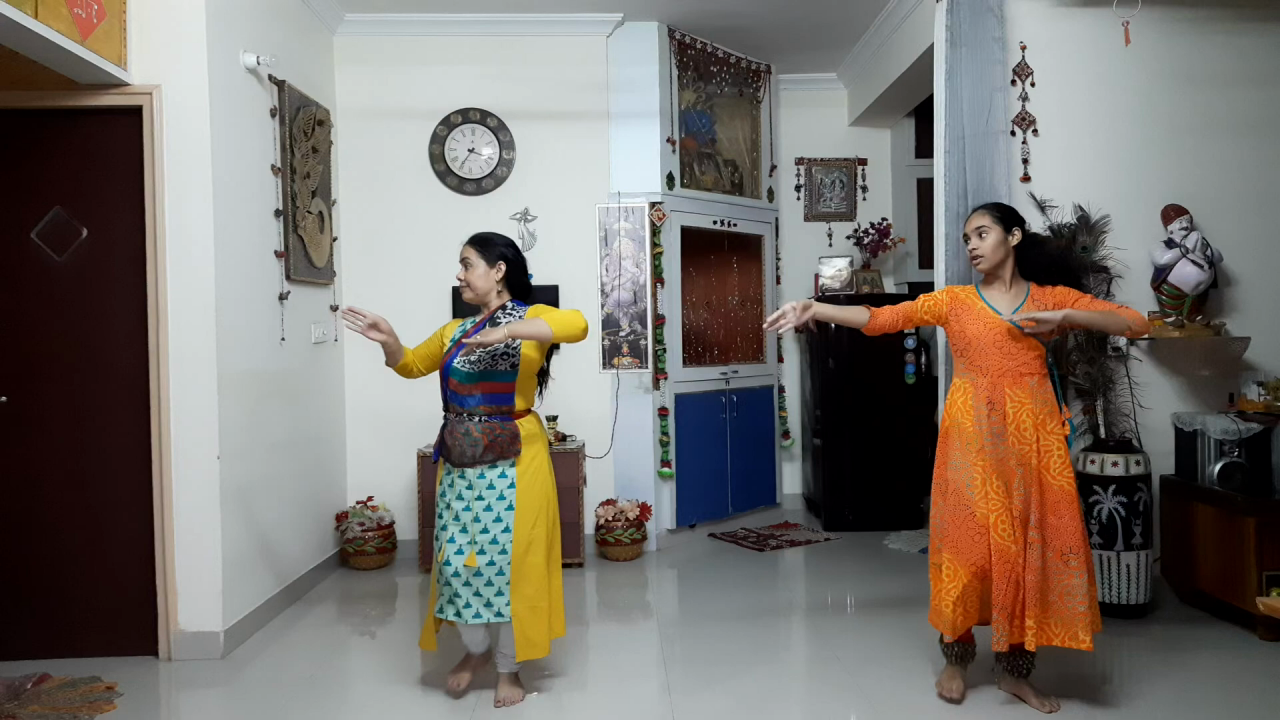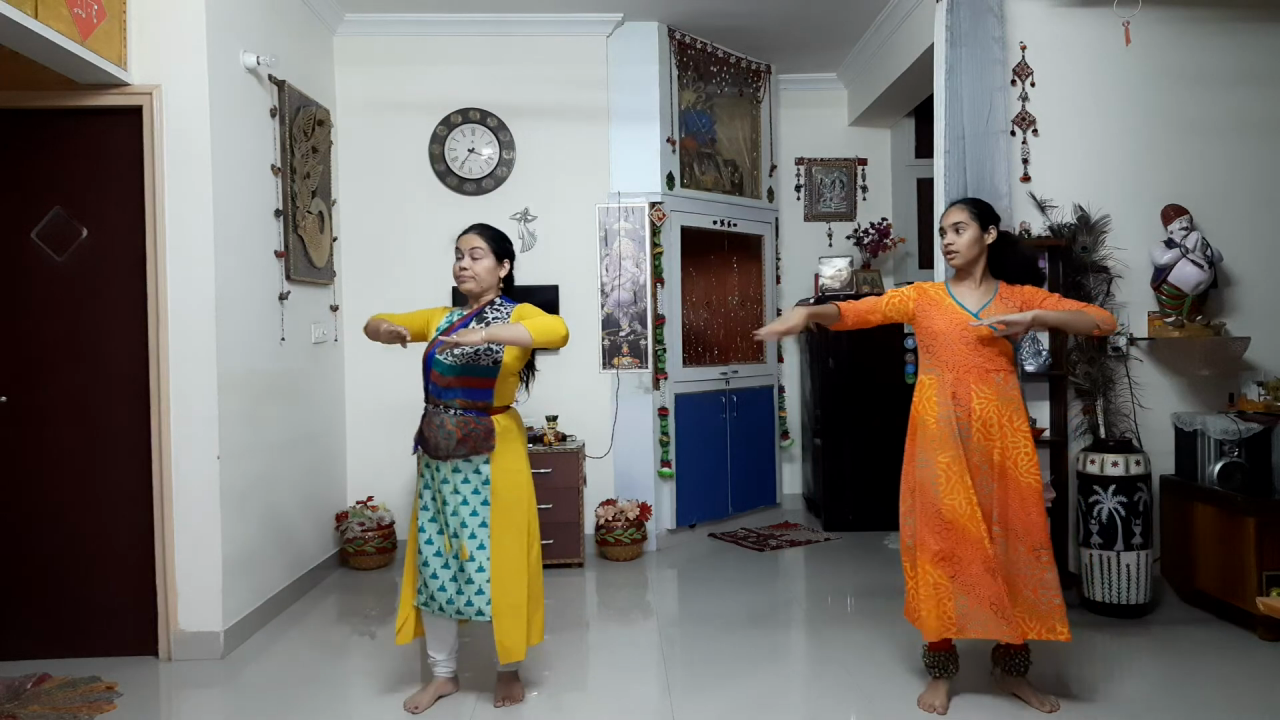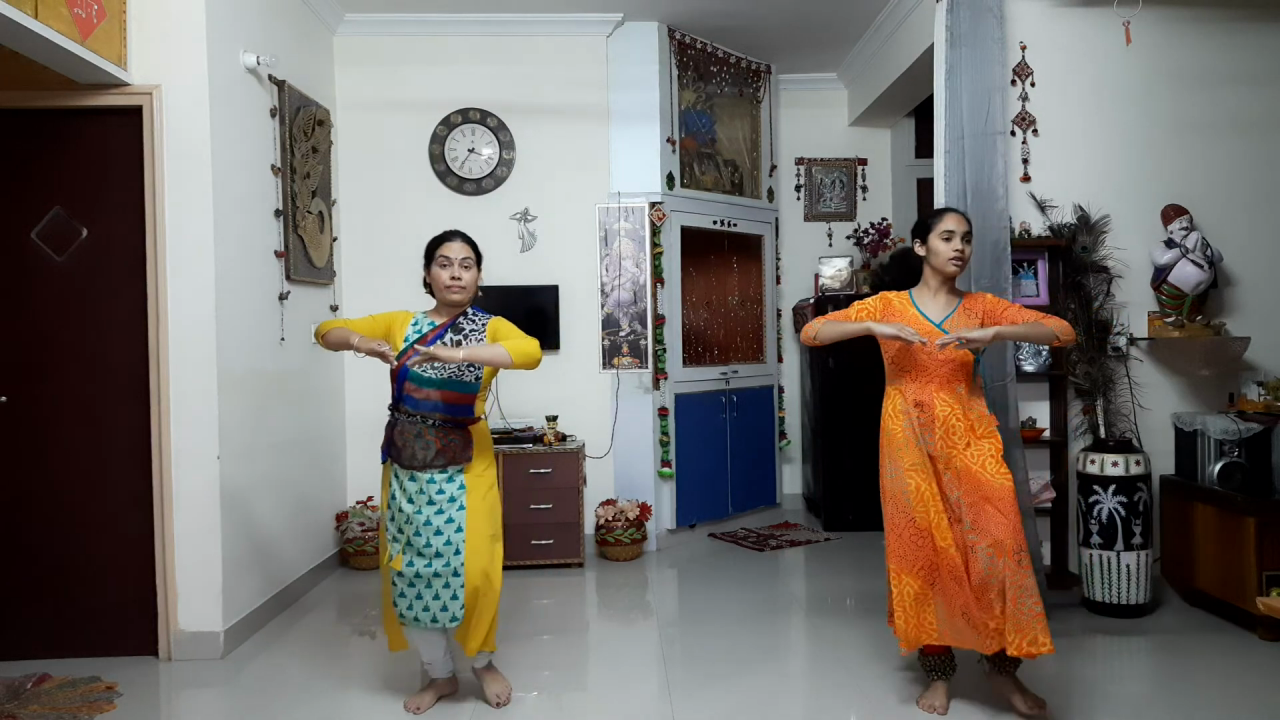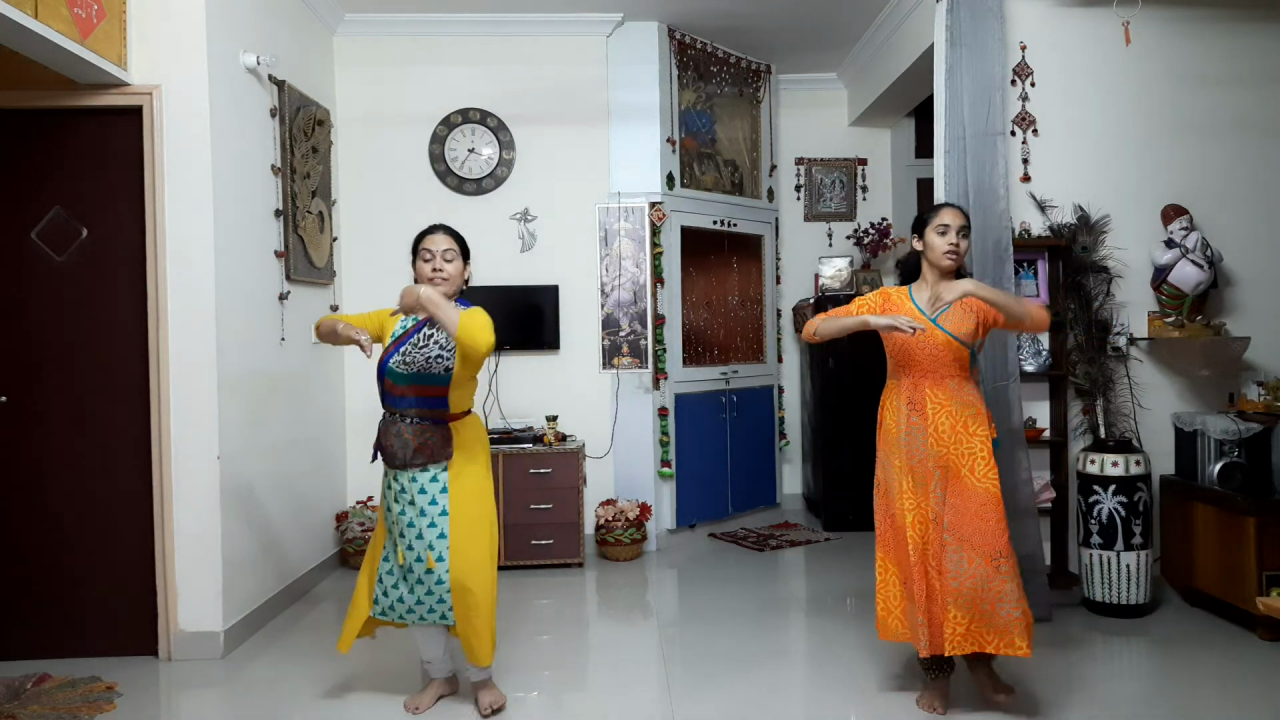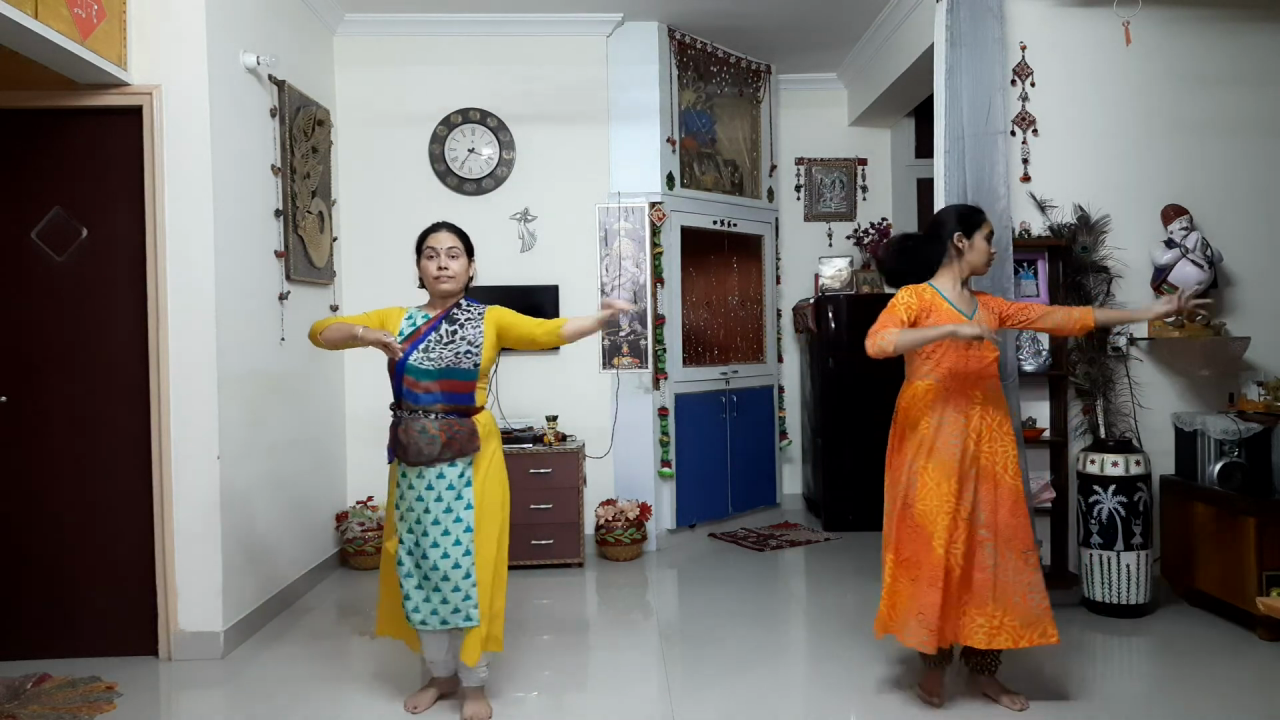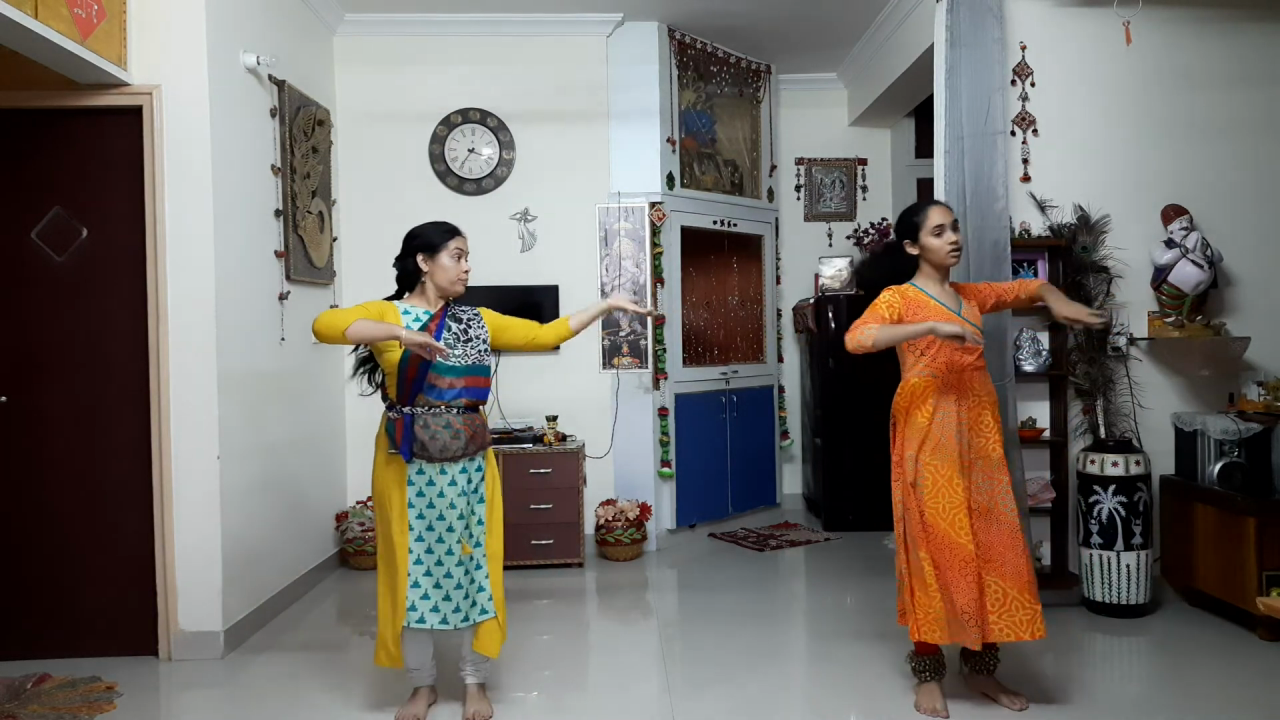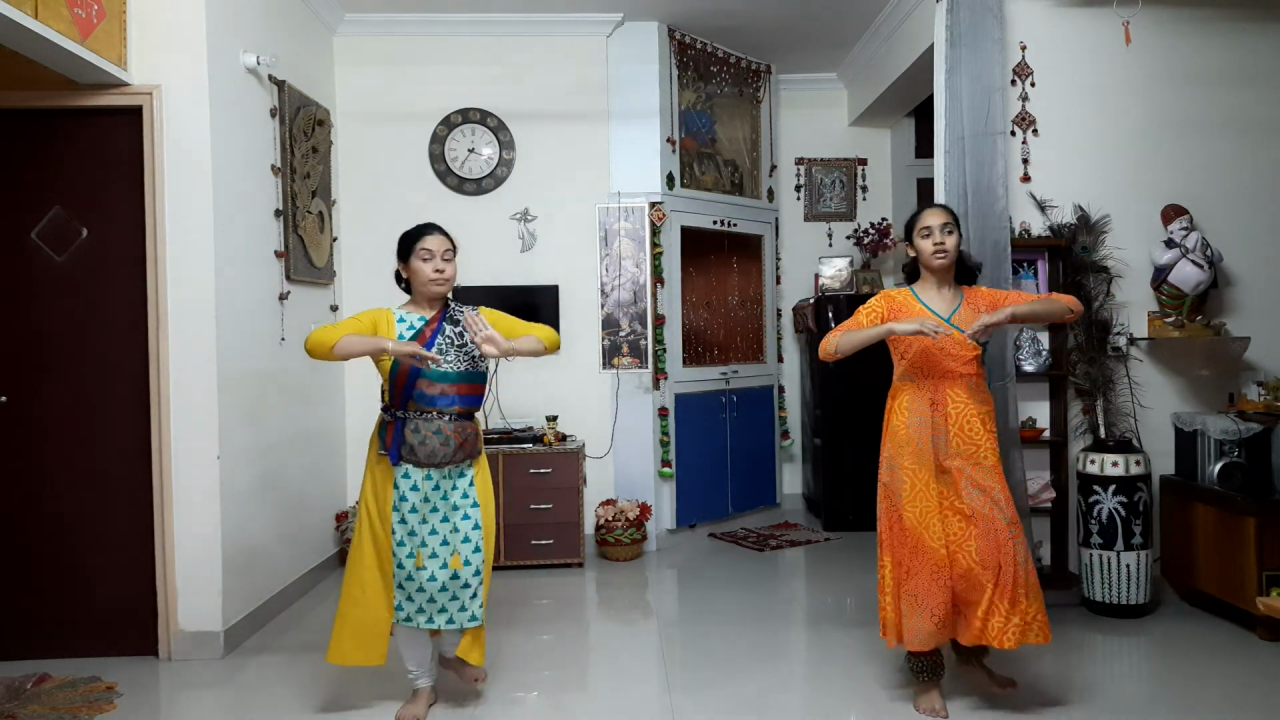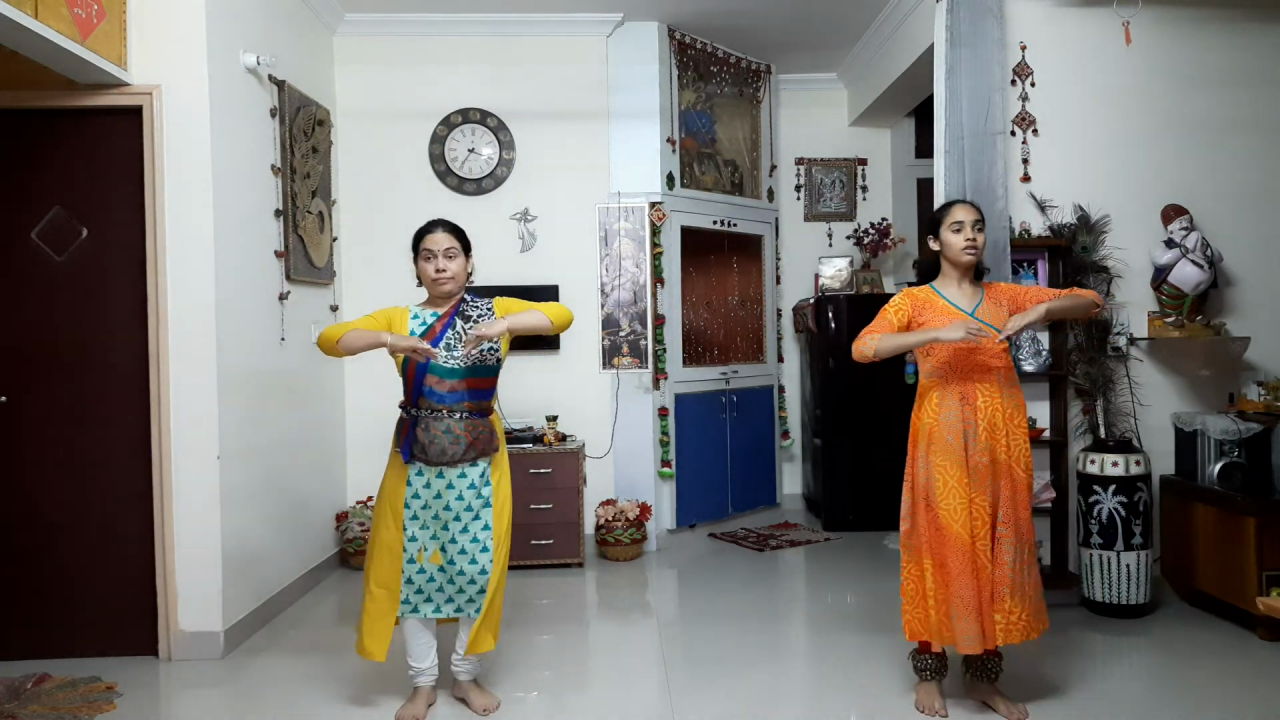
dt=0.5s
person 1, frame 1
left shoulder: (1053, 297)
right shoulder: (953, 301)
left elbow: (1135, 323)
right elbow: (880, 319)
left wrist: (1064, 317)
right wrist: (815, 309)
left hip: (1033, 437)
right hip: (972, 437)
left knee: (1037, 545)
right knee: (969, 548)
left ankle: (1016, 670)
right ankle: (956, 657)
person 1, frame 2
left shoulder: (1020, 296)
right shoulder: (921, 296)
left elbow: (1104, 322)
right elbow: (849, 312)
left wrist: (1035, 318)
right wrist: (805, 312)
left hip: (1001, 432)
right hip: (939, 432)
left knee: (1012, 540)
right knee: (940, 542)
left ankle: (1010, 668)
right ankle: (940, 672)
person 1, frame 3
left shoulder: (981, 306)
right shoulder: (885, 305)
left elbow: (1062, 332)
right elbow: (811, 332)
left wrist: (991, 333)
right wrist: (873, 328)
left hip: (970, 441)
right hip: (908, 444)
left knee: (996, 548)
right knee: (922, 553)
left ankle: (1004, 668)
right ankle: (938, 673)
person 1, frame 4
left shoulder: (978, 301)
right shoulder: (886, 299)
left elbow: (1039, 321)
right elbow: (812, 330)
left wrist: (974, 289)
right wrist: (870, 319)
left hip: (964, 437)
right hip: (906, 440)
left knee: (977, 543)
right knee: (916, 546)
left ankle: (980, 656)
right ankle: (936, 671)
person 1, frame 5
left shoulder: (990, 304)
right shoulder: (916, 298)
left elbow: (1064, 319)
right elbow: (876, 344)
left wrist: (1144, 311)
right wrist: (960, 331)
left hip: (988, 437)
right hip: (934, 435)
left knee: (993, 545)
right knee: (934, 544)
left ankle: (984, 669)
right ankle: (932, 656)
person 1, frame 6
left shoulder: (972, 295)
right shoulder: (896, 297)
left elbow: (1033, 287)
right elbow: (856, 339)
left wrist: (1062, 304)
right wrist: (936, 327)
left hip: (980, 430)
right hip: (927, 433)
left knee: (993, 543)
right knee: (936, 546)
left ankle: (982, 669)
right ankle: (928, 675)
person 1, frame 7
left shoulder: (985, 300)
right shoulder: (891, 302)
left elbow: (1070, 307)
right elbow: (829, 348)
left wrist: (1008, 313)
right wrist: (894, 328)
left hip: (972, 438)
right hip: (914, 439)
left knee: (991, 546)
right knee: (919, 551)
left ankle: (972, 645)
right ankle: (926, 676)
person 1, frame 8
left shoulder: (1005, 296)
right shoulder: (913, 300)
left elbow: (1091, 301)
right elbow: (862, 349)
left wrist: (1040, 310)
right wrist: (936, 332)
left hip: (1002, 435)
right hip: (943, 436)
left knee: (999, 548)
right knee: (942, 546)
left ankle: (983, 675)
right ankle: (929, 674)
person 2, frame 1
left shoulder: (530, 318)
right shoulder: (455, 331)
left elbow: (576, 325)
right elbow: (410, 365)
left wrist: (507, 330)
right wrist: (387, 340)
left hip: (513, 462)
right hip: (459, 464)
left knee: (510, 562)
right knee: (457, 561)
left ankle: (508, 671)
right ankle: (477, 649)
person 2, frame 2
left shoulder: (517, 316)
right shoulder: (441, 319)
left elbow: (558, 331)
right elbow: (377, 325)
left wrist: (484, 333)
right wrist: (387, 330)
left hip: (492, 457)
right hip: (438, 458)
left knee: (496, 560)
right knee: (435, 561)
left ankle: (507, 669)
right ankle: (443, 674)
person 2, frame 3
left shoulder: (491, 327)
right shoulder: (400, 323)
left elbow: (531, 353)
right elbow: (326, 331)
left wrist: (464, 353)
right wrist: (361, 342)
left hip: (463, 468)
right hip: (407, 469)
left knee: (472, 568)
right knee: (412, 570)
left ankle: (486, 666)
right ankle: (439, 675)
person 2, frame 4
left shoulder: (468, 319)
right shoulder: (396, 320)
left elbow: (480, 345)
right elbow: (323, 326)
left wrist: (433, 301)
right wrist: (347, 330)
left hip: (455, 462)
right hip: (404, 466)
left knee: (462, 568)
right knee: (410, 568)
left ankle: (482, 675)
right ankle: (439, 675)
person 2, frame 5
left shoulder: (489, 319)
right shoulder: (396, 319)
left elbow: (550, 332)
right elbow: (321, 332)
left wrist: (601, 318)
right wrist: (363, 334)
left hip: (468, 463)
right hip: (412, 463)
left knee: (467, 566)
right knee: (417, 565)
right ankle: (443, 672)
person 2, frame 6
left shoulder: (479, 320)
right shoulder: (386, 314)
left elbow: (545, 335)
right elbow: (325, 325)
left wrist: (605, 306)
right wrist: (401, 335)
left hip: (468, 461)
right hip: (408, 463)
left knee: (472, 562)
right knee: (414, 566)
person 2, frame 7
left shoulder: (479, 320)
right shoulder: (382, 321)
left elbow: (549, 338)
right elbow: (317, 342)
left wrist: (505, 347)
right wrist: (389, 346)
left hip: (461, 466)
right hip: (401, 466)
left knee: (466, 567)
right knee: (406, 571)
left ankle: (455, 651)
person 2, frame 8
left shoulder: (496, 309)
right shoulder: (399, 318)
left elbow: (561, 315)
right elbow: (329, 339)
left wrist: (503, 327)
right wrist: (388, 341)
left hip: (478, 463)
right hip: (417, 463)
left knee: (476, 566)
right knee: (416, 567)
left ankle: (465, 676)
